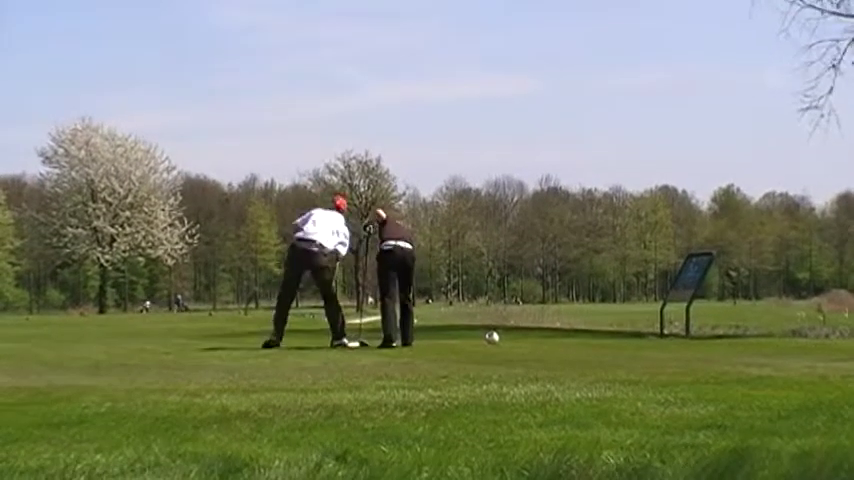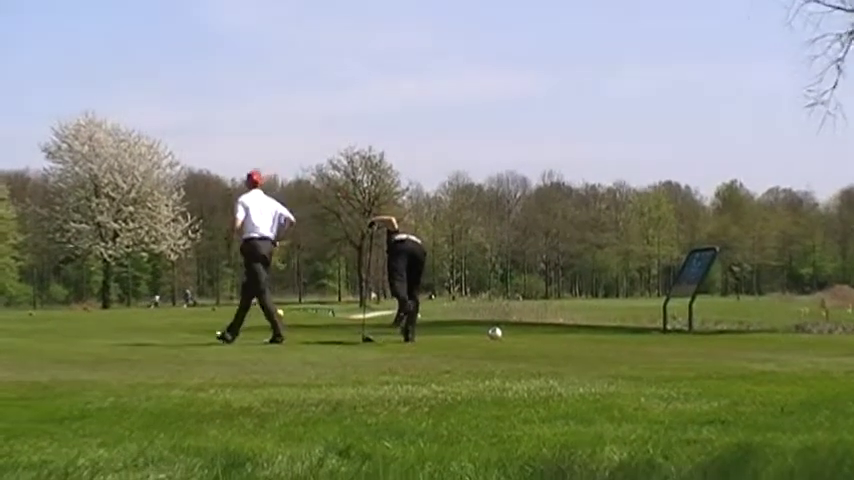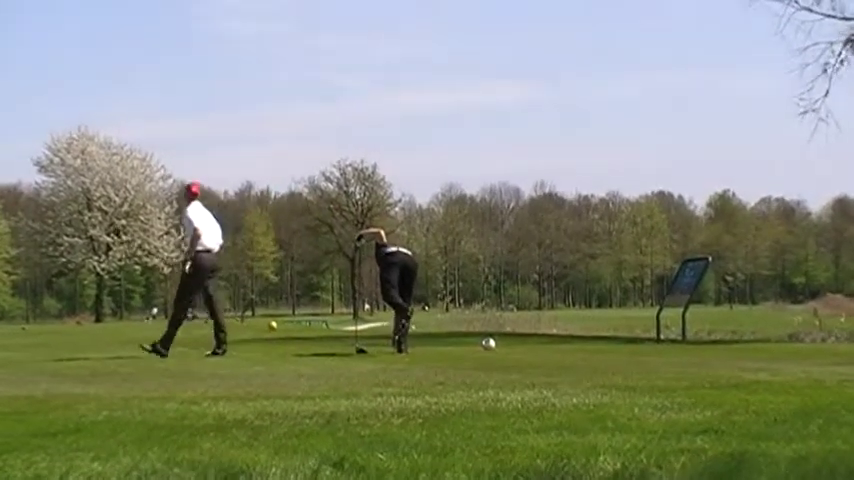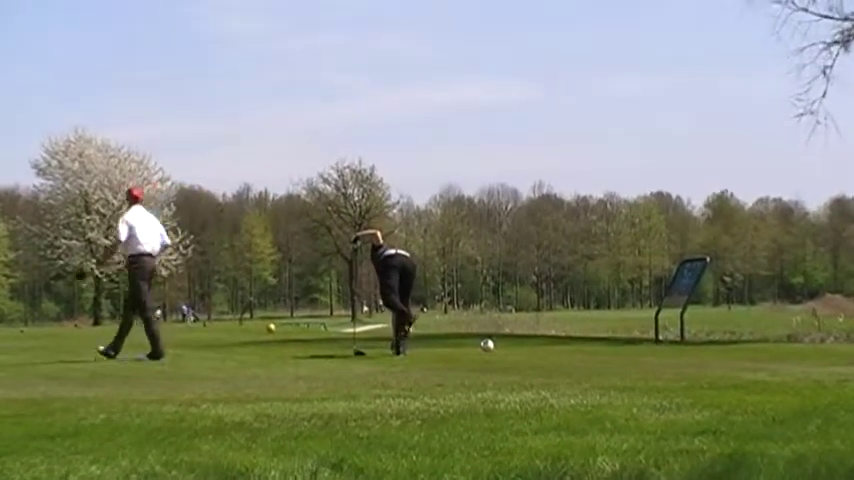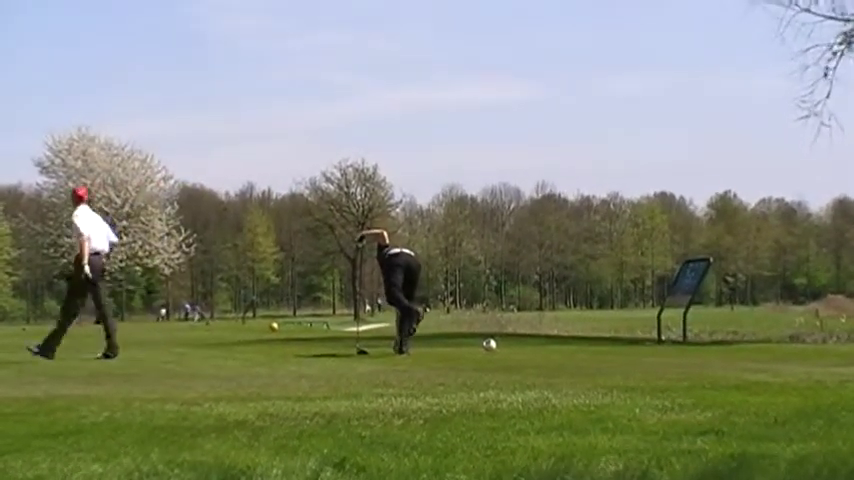
dt=0.7s
person 1, frame 1
left shoulder: (315, 213)
right shoulder: (343, 228)
left elbow: (294, 226)
right elbow: (338, 255)
right wrist: (330, 278)
left hip: (297, 248)
right hip: (318, 253)
left knee: (286, 294)
right knee: (329, 296)
left ankle: (276, 337)
right ankle: (338, 338)
person 1, frame 2
left shoulder: (243, 199)
right shoulder: (271, 202)
left elbow: (237, 225)
right elbow: (291, 220)
right wrist: (276, 237)
left hip: (252, 246)
right hip: (267, 246)
left knee: (262, 291)
right knee: (249, 290)
left ankle: (277, 333)
right ankle: (231, 332)
person 1, frame 3
left shoulder: (191, 211)
right shoulder: (207, 213)
left elbow: (198, 233)
right elbow: (219, 241)
left wrist: (188, 258)
left hip: (198, 260)
right hip: (210, 258)
left knee: (181, 304)
right knee: (211, 303)
left ankle: (163, 346)
right ankle: (220, 345)
person 1, frame 4
left shoulder: (128, 217)
right shoulder: (151, 217)
left elbow: (119, 242)
right elbow: (166, 243)
left hip: (138, 263)
right hip: (151, 262)
left knee: (145, 308)
right knee: (130, 306)
left ankle: (157, 350)
right ankle: (115, 348)
person 1, frame 5
left shoulder: (78, 214)
right shoulder: (96, 216)
left elbow: (83, 237)
right elbow: (113, 240)
left wrist: (84, 264)
left hip: (86, 262)
right hip: (99, 262)
left knee: (70, 307)
right knee: (101, 307)
left ankle: (48, 347)
right ankle: (112, 348)
person 2, frame 1
left shoulder: (387, 223)
right shoulder: (407, 234)
left elbow: (380, 213)
left wrist: (369, 224)
right wrist: (410, 293)
left hip: (388, 251)
right hip: (408, 253)
left knee: (388, 296)
right knee: (406, 299)
left ankle: (390, 338)
right ankle: (407, 338)
person 2, frame 2
left shoulder: (394, 235)
left elbow: (392, 220)
left wrist: (374, 221)
left hip: (400, 246)
right hip: (418, 249)
left knee: (397, 280)
right knee: (414, 293)
left ankle: (404, 303)
right ankle: (409, 333)
person 2, frame 3
left shoulder: (383, 249)
left elbow: (380, 232)
left wrist: (362, 235)
left hip: (392, 259)
right hip: (410, 260)
left knee: (388, 292)
right knee: (405, 300)
left ankle: (404, 309)
right ankle: (402, 343)
person 2, frame 4
left shoulder: (378, 251)
left elbow: (377, 233)
left wrist: (358, 236)
left hip: (391, 262)
right hip: (409, 262)
left knee: (388, 296)
right knee: (403, 302)
left ankle: (407, 316)
right ankle: (400, 345)
person 2, frame 5
left shoulder: (384, 251)
left elbow: (382, 233)
left wrist: (364, 235)
left hip: (396, 261)
right hip: (414, 262)
left knee: (393, 295)
right knee: (407, 302)
left ankle: (414, 313)
right ankle: (403, 344)
